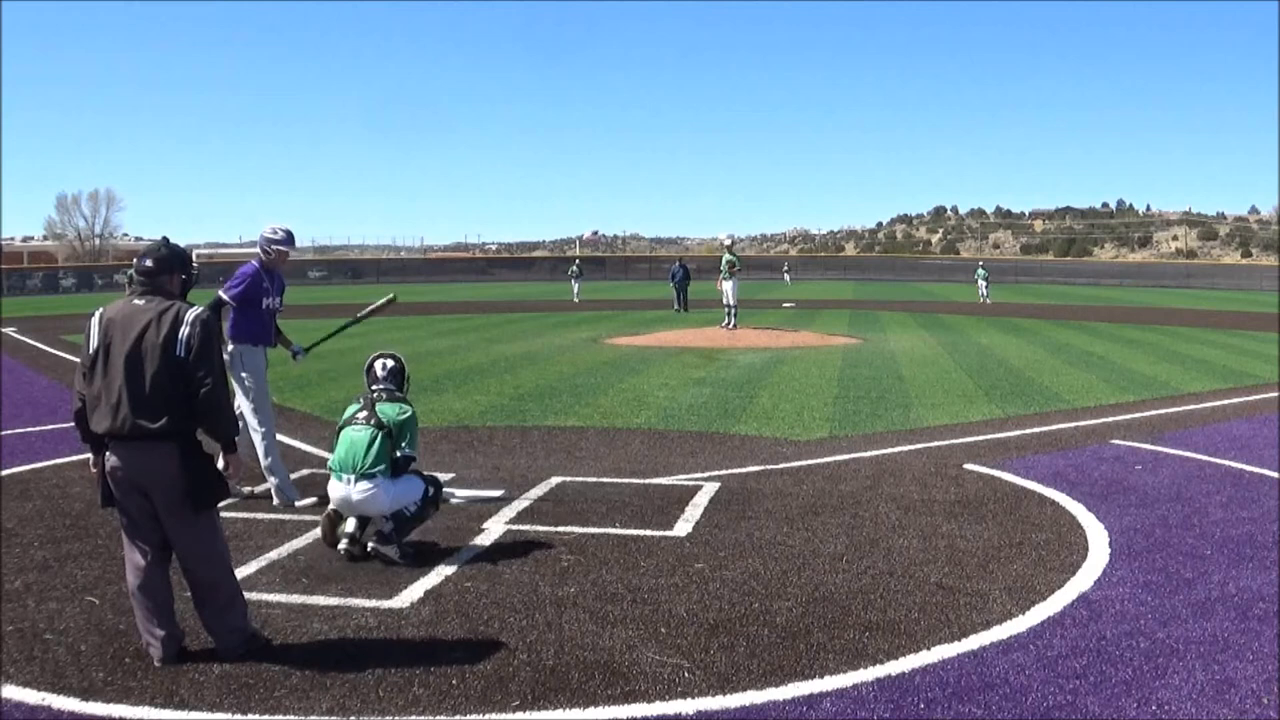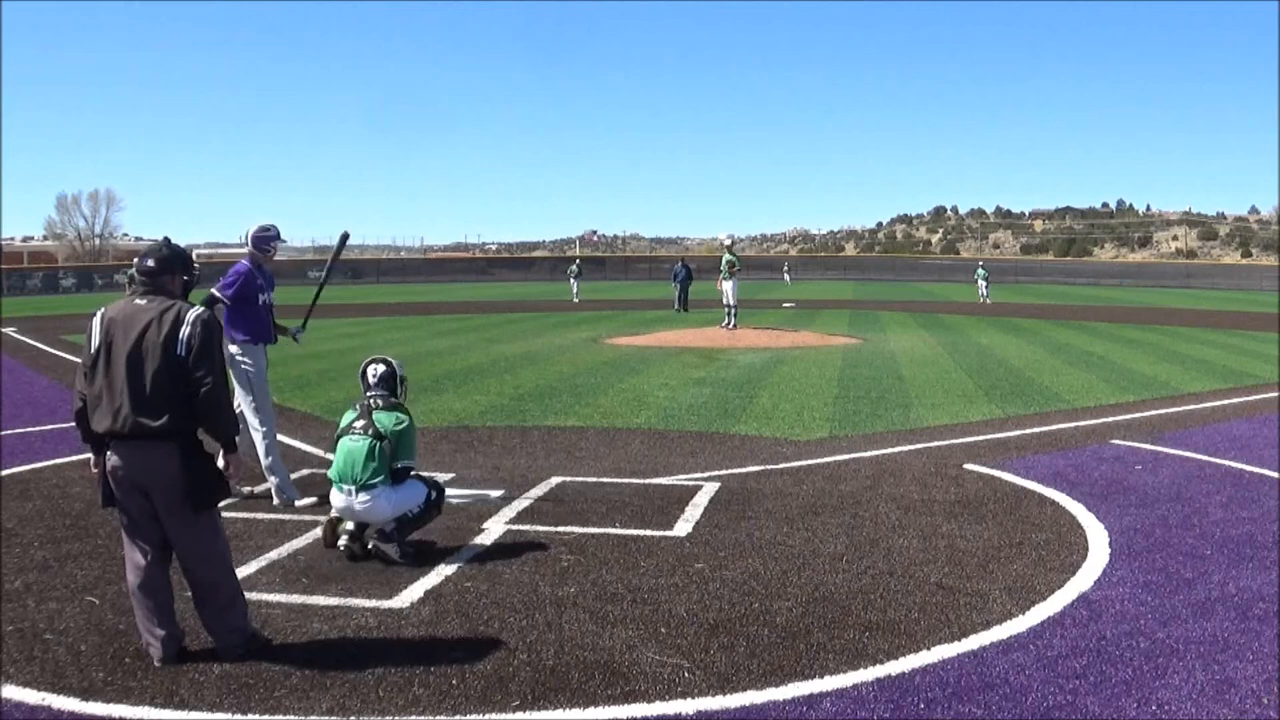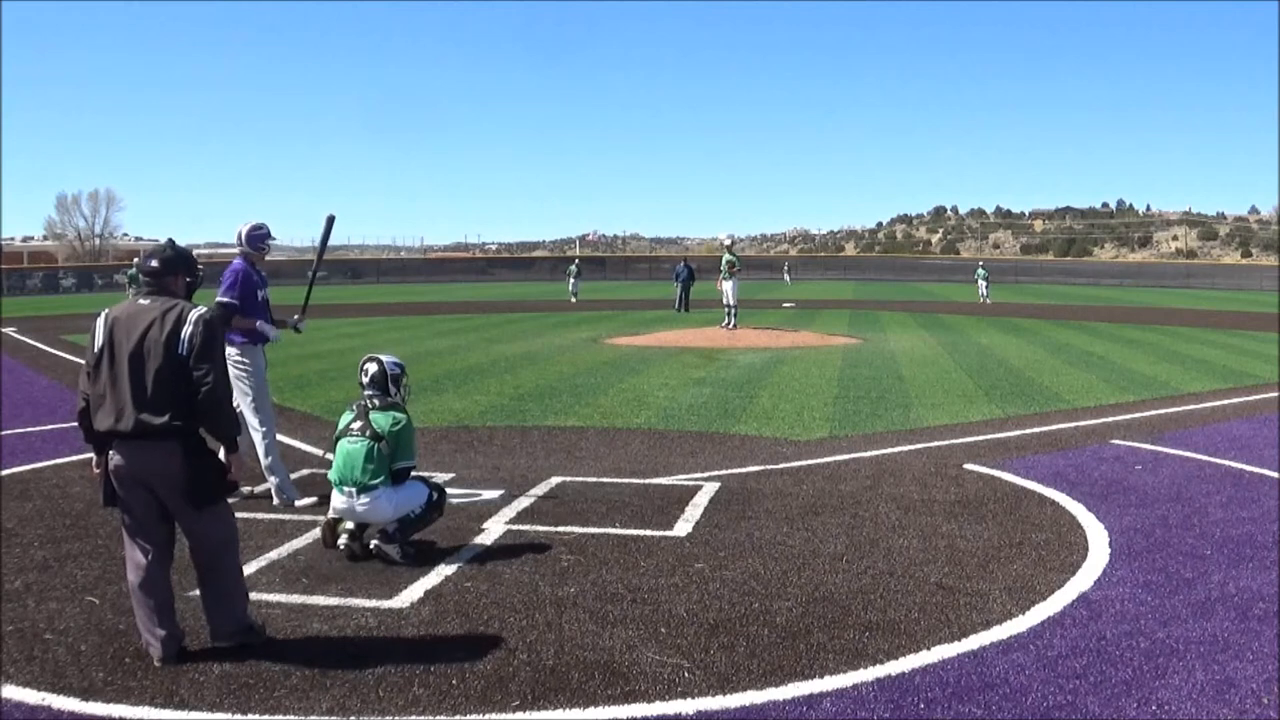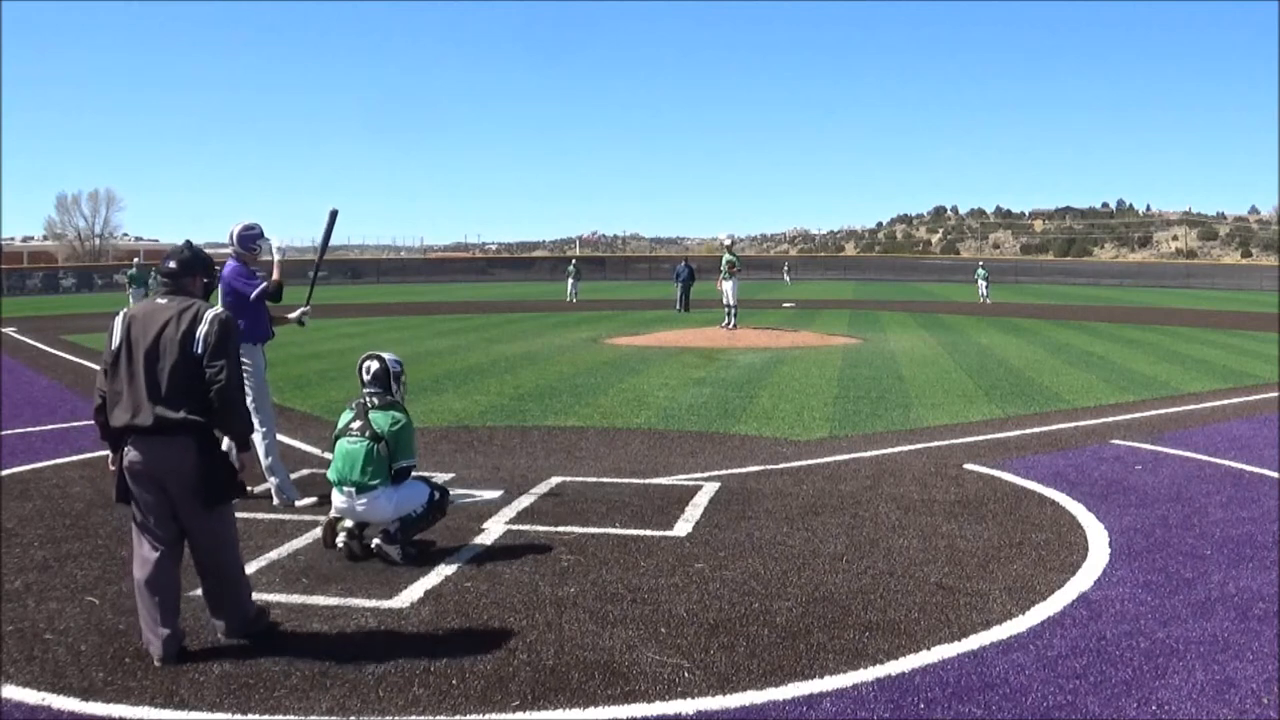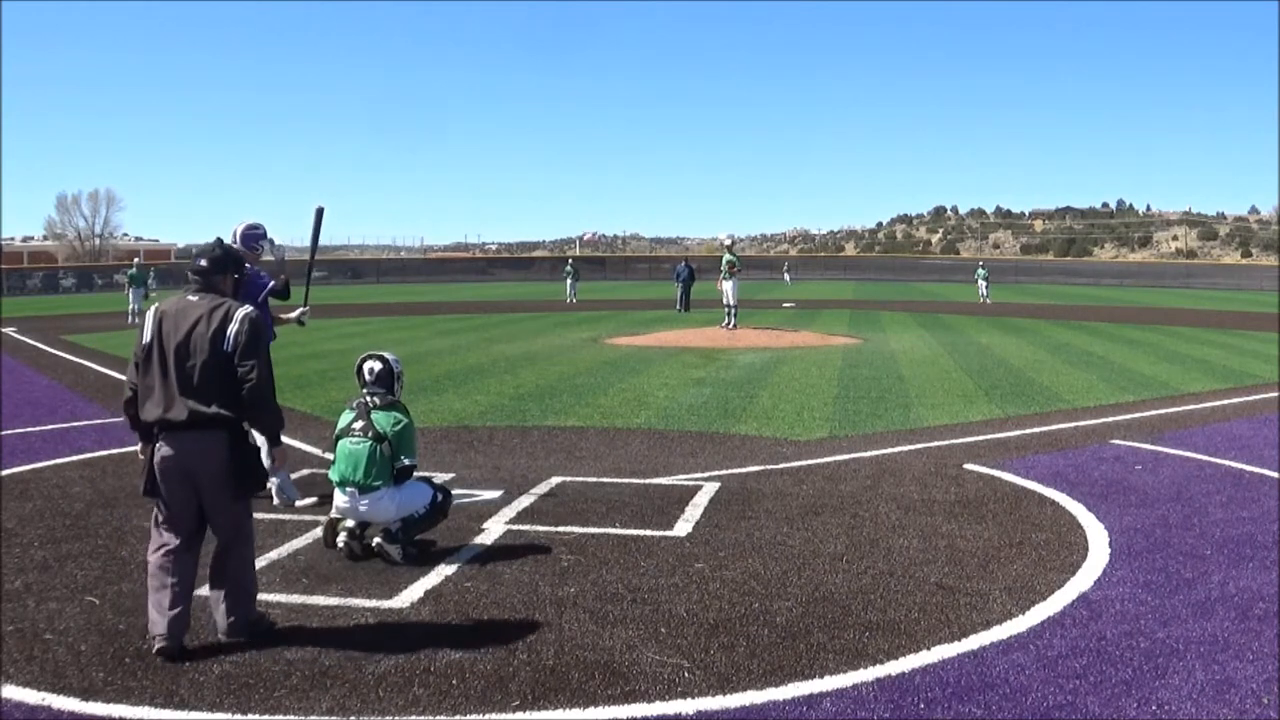
dt=0.3s
person 1, frame 1
left shoulder: (102, 320)
right shoulder: (191, 320)
left elbow: (84, 393)
right elbow: (210, 393)
left wrist: (96, 446)
right wrist: (228, 443)
left hip: (119, 455)
right hip: (173, 454)
left knee: (143, 555)
right knee: (203, 551)
left ankle: (161, 644)
right ankle: (233, 636)
person 1, frame 2
left shoulder: (104, 320)
right shoulder: (192, 320)
left elbow: (85, 392)
right elbow: (210, 392)
left wrist: (96, 446)
right wrist: (228, 443)
left hip: (120, 454)
right hip: (174, 453)
left knee: (142, 553)
right knee: (204, 550)
left ankle: (161, 644)
right ankle: (233, 636)
person 1, frame 3
left shoulder: (108, 320)
right shoulder: (195, 319)
left elbow: (89, 392)
right elbow: (211, 392)
left wrist: (99, 446)
right wrist: (229, 443)
left hip: (123, 453)
right hip: (177, 450)
left knee: (144, 552)
right knee: (214, 538)
left ankle: (161, 643)
right ankle: (232, 625)
person 1, frame 4
left shoulder: (126, 319)
right shoulder: (210, 319)
left elbow: (106, 390)
right elbow: (225, 391)
left wrist: (115, 443)
right wrist: (242, 442)
left hip: (138, 450)
right hip: (191, 448)
left knee: (152, 549)
right knee: (215, 541)
left ankle: (162, 642)
right ankle: (236, 618)
person 1, frame 5
left shoulder: (157, 315)
right shoulder: (240, 318)
left elbow: (135, 384)
right elbow: (255, 388)
left wrist: (144, 434)
right wrist: (273, 437)
left hip: (168, 443)
right hip: (221, 442)
left knee: (170, 539)
right knee: (232, 534)
left ankle: (166, 630)
right ankle: (236, 619)
person 2, frame 1
left shoulder: (277, 280)
right shoulder: (249, 274)
right elbow: (214, 307)
left wrist: (290, 345)
left hip: (257, 353)
right hip: (244, 353)
left knee: (243, 419)
right knee: (262, 423)
right ankle: (283, 492)
person 2, frame 2
left shoulder: (266, 275)
right shoulder: (242, 273)
right elbow: (207, 304)
left wrist: (287, 331)
left hip: (256, 352)
right hip: (245, 354)
left knee: (241, 419)
right knee: (262, 423)
right ankle: (283, 492)
person 2, frame 3
left shoulder: (254, 273)
right shoulder: (238, 272)
right elbow: (222, 314)
left wrist: (287, 324)
right wrist: (259, 326)
left hip: (252, 352)
right hip: (243, 354)
left knee: (241, 418)
right knee: (262, 423)
right ankle: (284, 492)
person 2, frame 4
left shoulder: (243, 271)
right shoulder: (235, 272)
left elbow: (259, 316)
right elbow: (274, 295)
left wrist: (292, 318)
right wrist: (277, 260)
left hip: (250, 352)
right hip: (244, 354)
right knee: (262, 423)
right ankle: (283, 492)
person 2, frame 5
left shoulder: (246, 272)
right shoulder: (243, 274)
left elbow: (261, 316)
right elbow: (282, 291)
left wrist: (292, 317)
right wrist: (279, 261)
right ankle: (283, 492)
person 3, frame 1
left shoulder: (353, 408)
right shoulder: (403, 410)
left elbow: (337, 454)
right elbow: (402, 463)
right wrist: (389, 481)
left hip: (337, 491)
right hip: (370, 492)
right knee: (430, 488)
left ankle: (350, 534)
right ankle: (387, 538)
person 3, frame 2
left shoulder: (350, 414)
right shoulder: (399, 418)
left elbow: (341, 462)
right elbow: (401, 473)
right wrist: (387, 485)
left hip: (339, 499)
right hip: (371, 502)
right knee: (433, 491)
left ankle: (350, 533)
right ankle: (389, 537)
person 3, frame 3
left shoulder: (348, 414)
right shoulder: (397, 418)
left elbow: (342, 463)
right elbow: (401, 474)
left hip: (341, 502)
right hip: (374, 503)
right knee: (434, 493)
left ankle: (351, 531)
right ankle: (390, 537)
person 3, frame 4
left shoulder: (348, 413)
right shoulder: (397, 417)
left elbow: (341, 461)
right elbow: (402, 472)
left hip: (340, 501)
right hip: (374, 503)
right knee: (437, 495)
left ankle: (350, 529)
right ankle: (392, 537)
person 3, frame 5
left shoulder: (347, 414)
right shoulder: (397, 417)
left elbow: (338, 462)
right elbow: (405, 471)
left hip: (343, 502)
right hip: (376, 503)
right knee: (440, 496)
left ankle: (350, 529)
right ankle: (392, 536)
